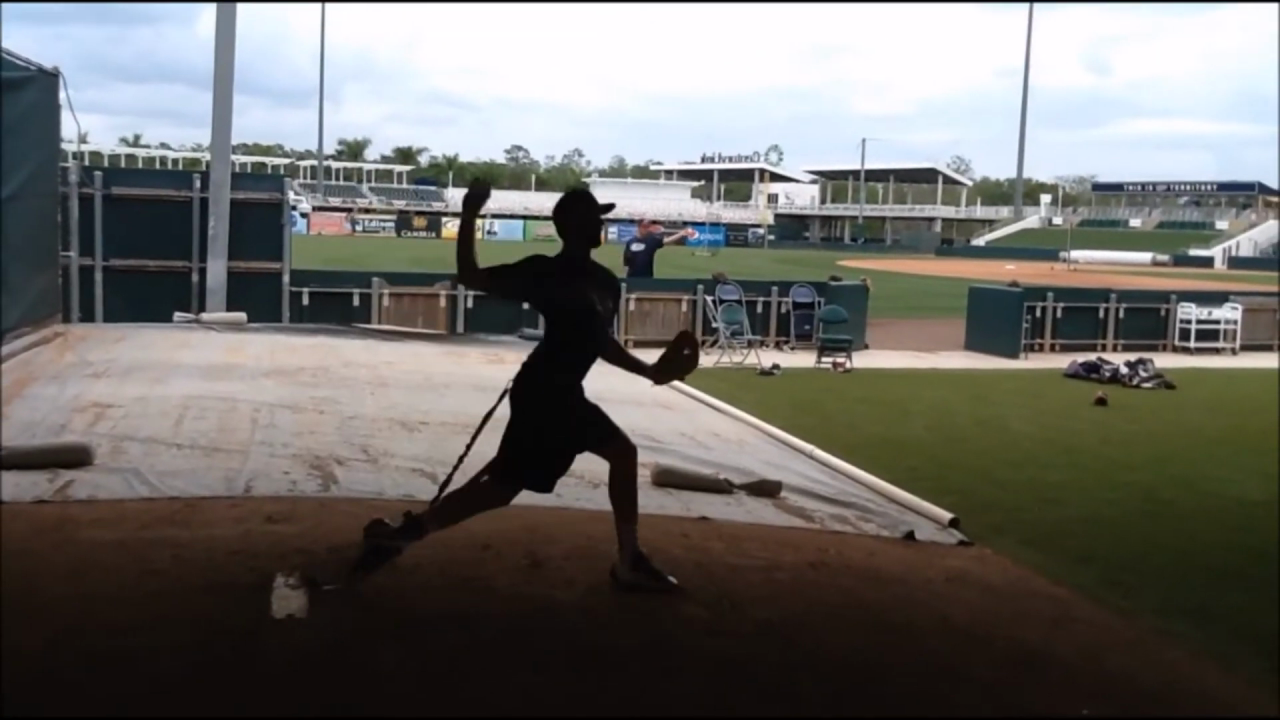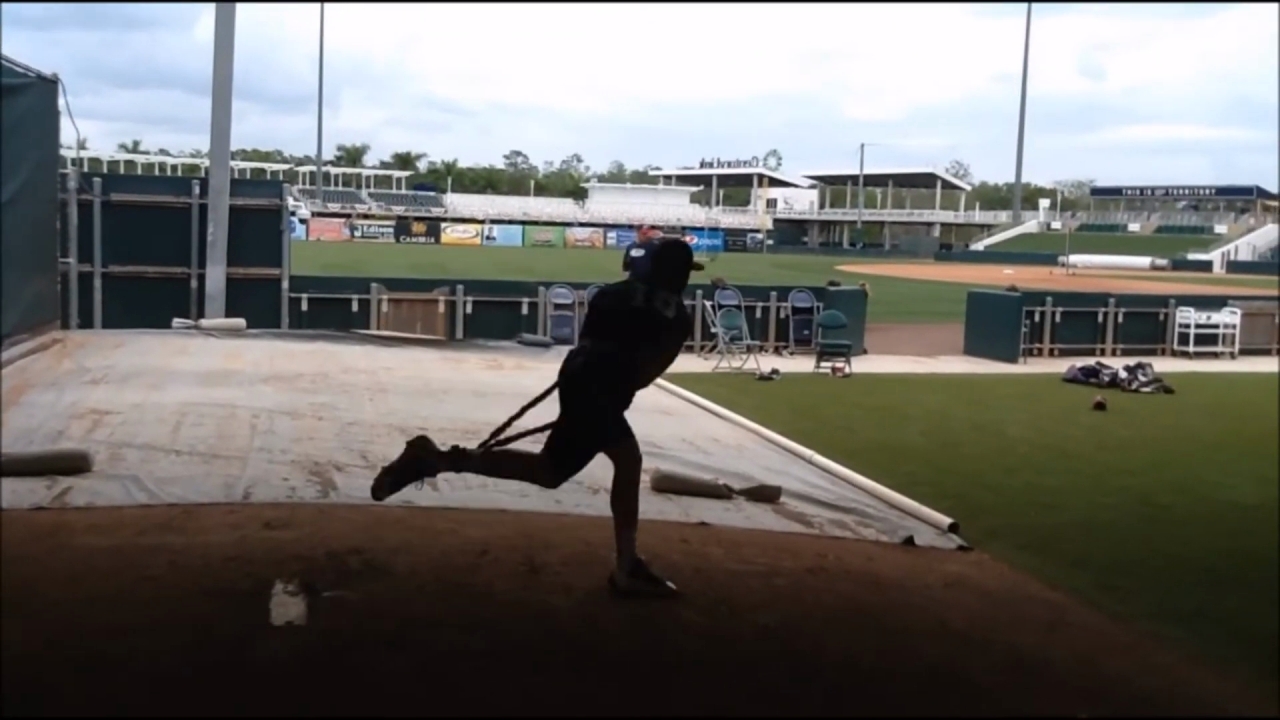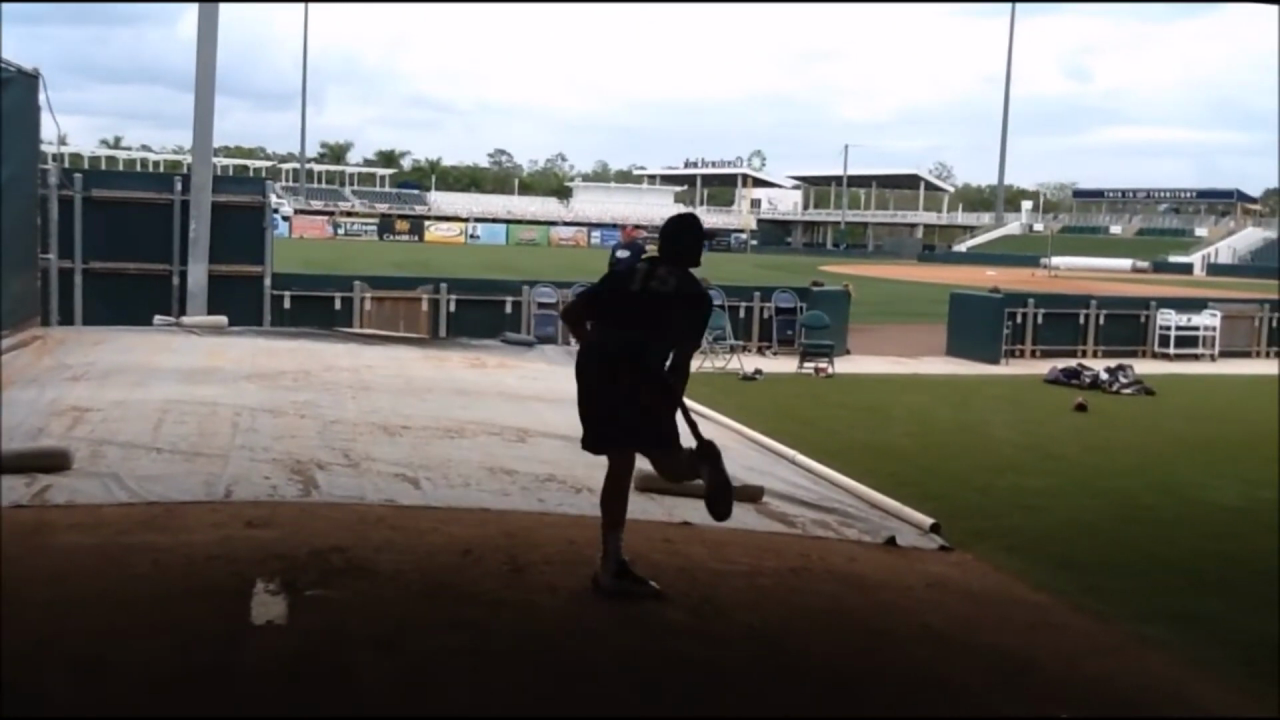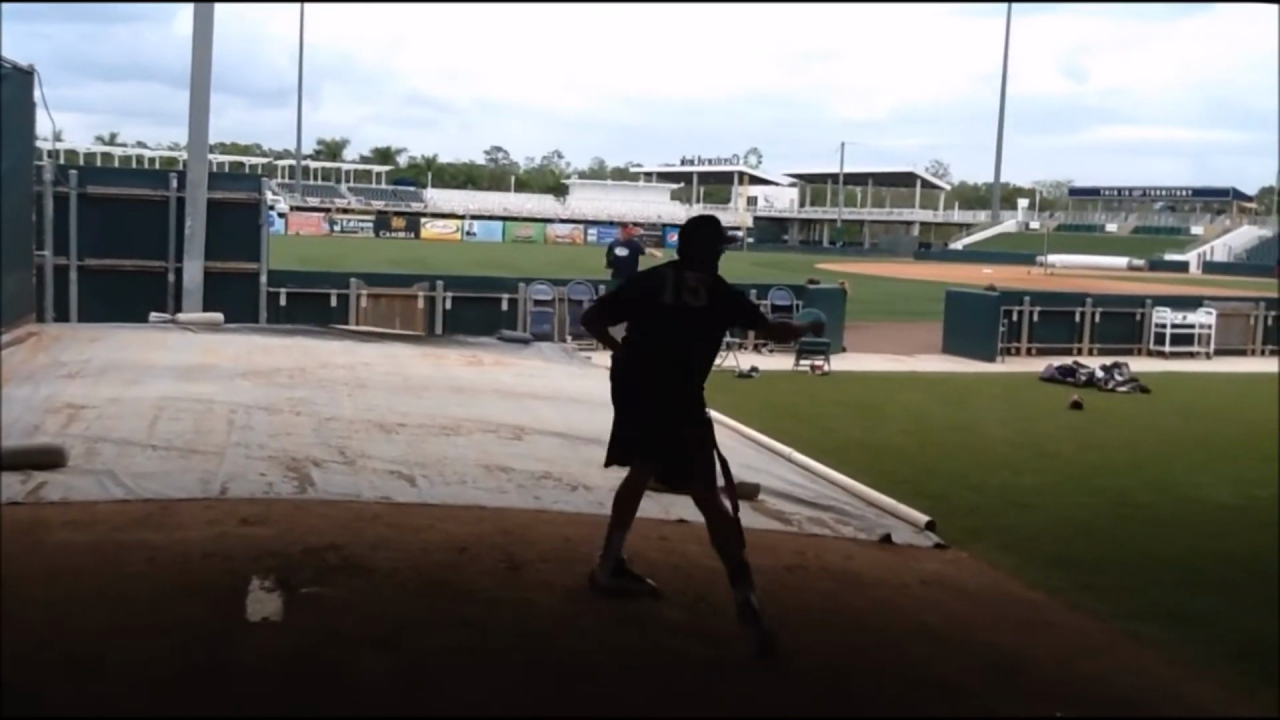
dt=0.3s
person 1, frame 1
left shoulder: (603, 281)
right shoulder: (544, 270)
left elbow: (600, 342)
right elbow: (470, 277)
left wrist: (649, 371)
right wrist: (469, 214)
left hip: (563, 390)
right hip: (543, 393)
left knee: (623, 454)
right knee: (500, 488)
left ankle: (630, 560)
right ankle: (400, 533)
person 1, frame 2
left shoulder: (612, 294)
right shoulder: (677, 316)
right elbow: (648, 372)
left hip: (580, 373)
right hip: (604, 382)
left knee: (628, 459)
right knee: (548, 470)
left ankle: (627, 566)
right ankle: (436, 460)
person 1, frame 3
left shoulder: (623, 273)
right shoulder: (696, 296)
left elbow: (571, 314)
right elbow: (680, 361)
right wrist: (669, 407)
left hip: (595, 363)
right hip: (639, 372)
left knee: (621, 461)
right knee: (670, 462)
left ankle: (611, 566)
right ankle: (704, 468)
person 1, frame 4
left shoulder: (645, 280)
right shoulder: (723, 293)
left elbow: (593, 320)
right elbow: (775, 332)
right wrist: (806, 328)
left hip: (630, 384)
right hip: (678, 394)
left knee: (641, 470)
right knee: (706, 494)
left ankle: (609, 565)
right ankle: (744, 594)
